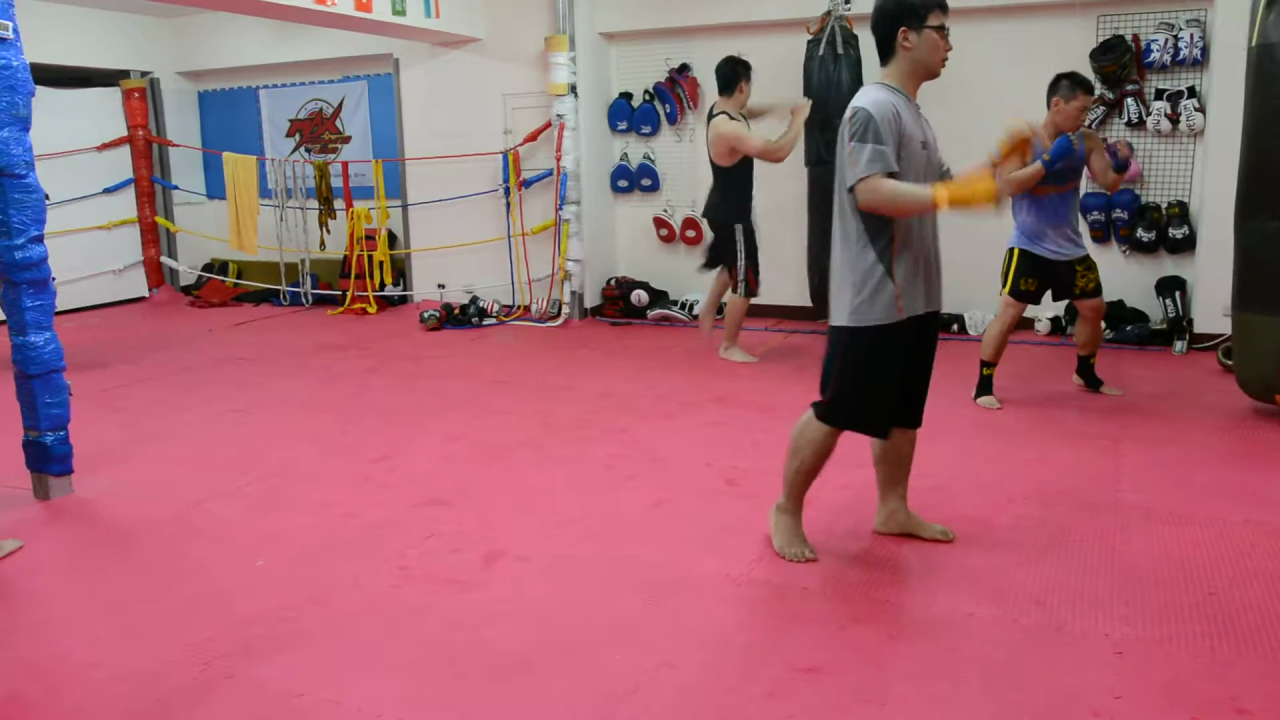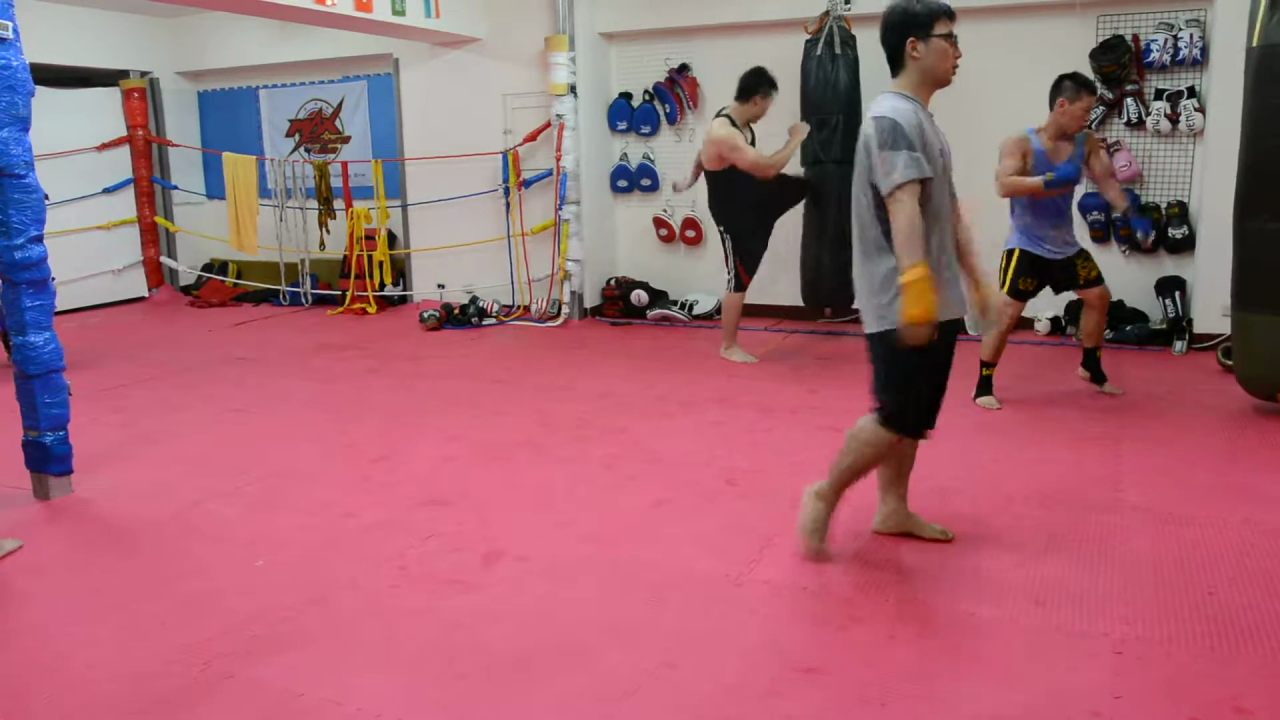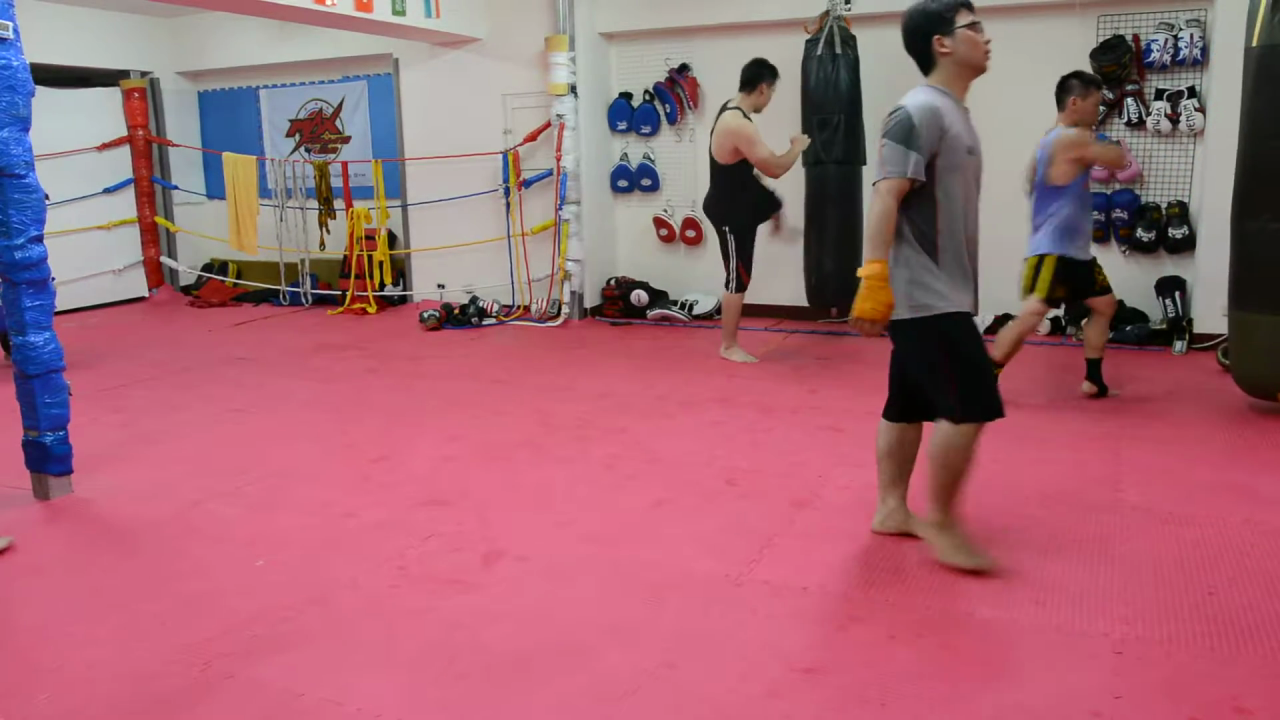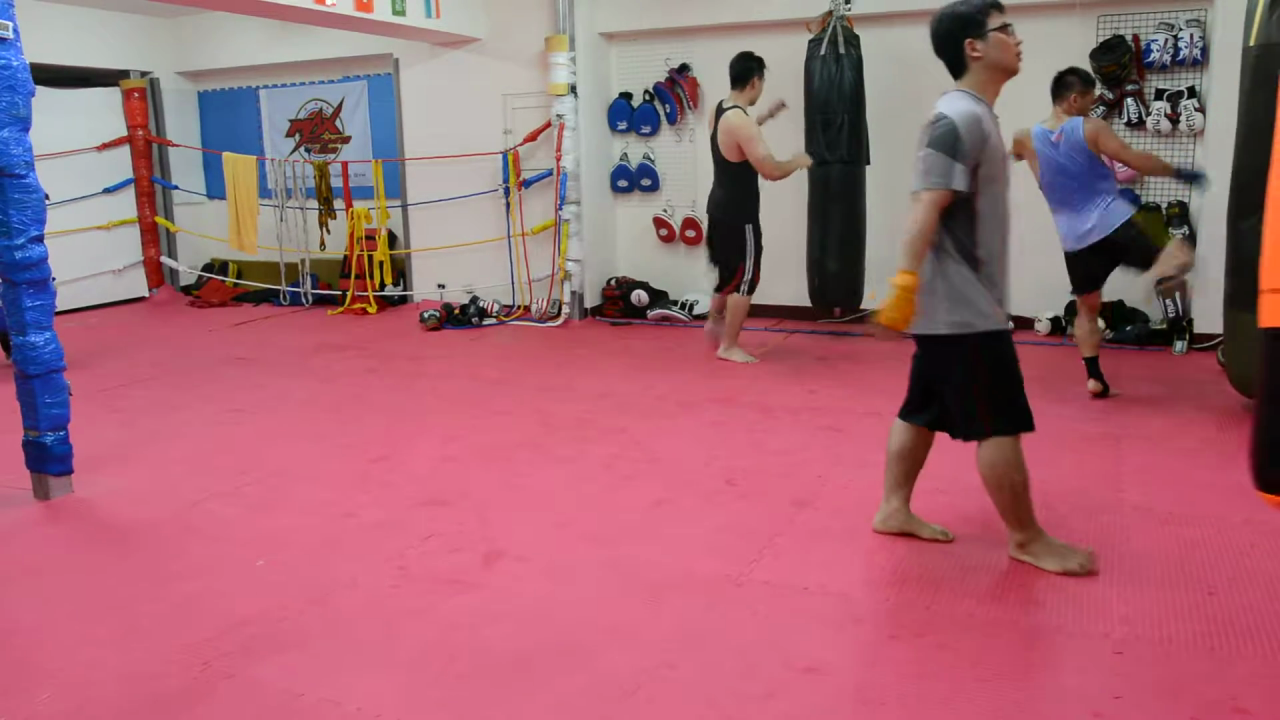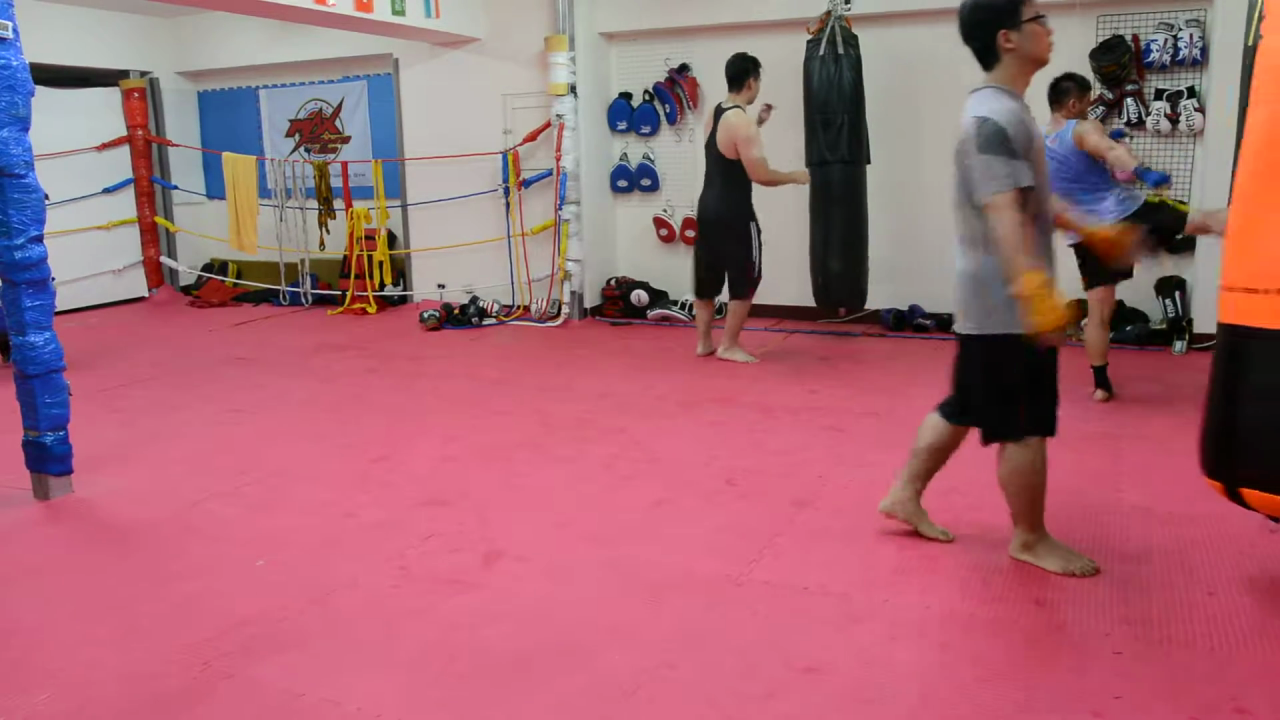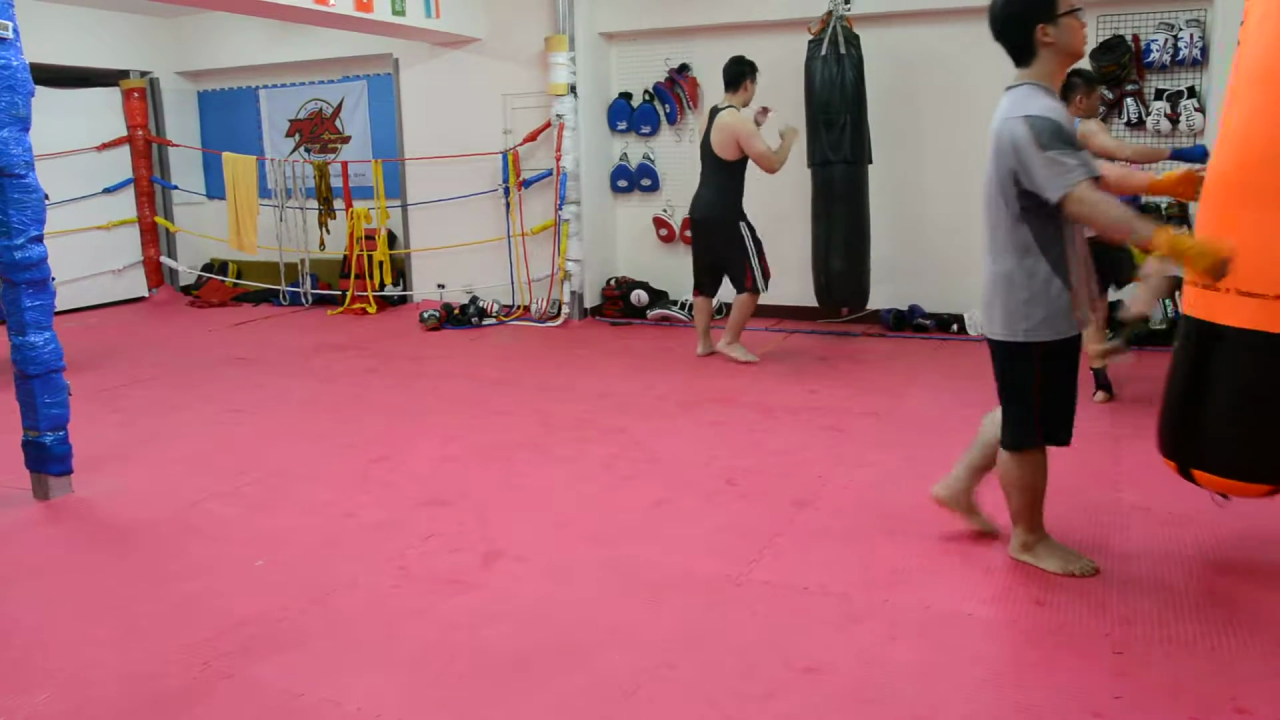
dt=0.2s
person 1, frame 1
left shoulder: (911, 112)
right shoulder: (872, 109)
left elbow: (938, 187)
right elbow: (871, 194)
left wrist: (994, 167)
right wrist: (955, 194)
left hip: (915, 296)
right hip: (872, 298)
left knee: (902, 412)
right knee: (839, 409)
left ankle: (893, 511)
right ankle: (787, 509)
person 1, frame 2
left shoulder: (923, 119)
right shoulder: (893, 117)
left elbow: (948, 210)
right elbow: (901, 204)
left wrist: (974, 275)
right wrist: (917, 285)
left hip: (932, 298)
right hip: (901, 298)
left knee: (907, 414)
right knee: (900, 418)
left ankle: (894, 510)
right ankle: (823, 495)
person 1, frame 3
left shoulder: (955, 112)
right shoulder: (917, 111)
right elbow: (886, 200)
right wrist: (874, 279)
left hip: (944, 291)
right hip: (924, 295)
left knee: (909, 404)
right knee: (969, 406)
left ankle: (892, 507)
right ankle: (943, 524)
person 1, frame 4
left shoulder: (978, 117)
right shoulder: (956, 119)
right elbow: (926, 211)
right wrist: (905, 287)
left hip: (966, 305)
right hip: (964, 307)
left knee: (924, 409)
right knee: (1000, 422)
left ankle: (895, 508)
right ankle: (1026, 538)
person 1, frame 5
left shoulder: (1005, 110)
right shoulder: (993, 118)
left elbow: (1032, 194)
right elbow: (1001, 212)
left wrist: (1092, 231)
right wrist: (1037, 291)
left hip: (994, 302)
right hip: (1007, 304)
left knee: (962, 409)
right knee: (1023, 426)
left ankle: (904, 498)
right ankle: (1031, 539)
person 1, frame 6
left shoulder: (1036, 106)
right shoulder: (1035, 116)
left elbow: (1088, 175)
right elbow: (1083, 202)
right wrist: (1174, 243)
left hip: (1039, 301)
right hip: (1031, 305)
left knee: (1026, 415)
right knee: (1032, 429)
left ankle: (960, 484)
right ankle: (1029, 538)
person 2, frame 1
left shoulder: (1087, 141)
left elbow: (1108, 182)
right elbow: (1008, 184)
left wrist: (1121, 165)
right wrist: (1049, 160)
left hip: (1070, 248)
right hip: (1029, 246)
left knee: (1094, 309)
right knee: (1008, 314)
left ankle: (1086, 374)
right ankle: (984, 387)
person 2, frame 2
left shoulder: (1086, 143)
right shoulder: (1019, 143)
left elbow: (1107, 182)
right elbow: (1004, 186)
left wrist: (1130, 214)
right wrist: (1049, 179)
left hip: (1065, 246)
right hip: (1027, 246)
left knee: (1098, 298)
right knee: (1007, 313)
left ankle: (1091, 368)
right ankle: (983, 387)
person 2, frame 3
left shoulder: (1053, 139)
right shoulder: (1074, 139)
left elbow: (1034, 184)
right elbow: (1119, 160)
right wrist: (1099, 147)
left hip: (1076, 251)
right hip: (1050, 250)
left knee: (1106, 306)
right knee: (1031, 316)
left ankle: (1093, 379)
person 2, frame 4
left shoulder: (1027, 137)
right shoulder: (1091, 127)
left elbow: (1015, 149)
right elbow: (1137, 161)
right wrist: (1180, 172)
left hip: (1076, 238)
right hip: (1113, 219)
left knee: (1088, 308)
right knee: (1179, 255)
left ankle: (1094, 377)
person 2, frame 5
right shoulder: (1083, 130)
right elbow: (1115, 152)
right wrist: (1144, 171)
left hip: (1084, 234)
right hip: (1123, 212)
left knee: (1098, 310)
right knee: (1205, 220)
left ankle: (1102, 384)
person 2, frame 6
right shoulder: (1087, 129)
right elbow: (1124, 152)
right wrist: (1178, 153)
left knee: (1095, 313)
right knee: (1157, 275)
left ankle: (1101, 382)
person 3, frame 1
left shoulder: (720, 109)
right shoulder: (728, 129)
left elbow: (750, 112)
right elbow: (776, 153)
left wrist: (775, 109)
right wrist: (798, 118)
left hip: (725, 206)
right hip: (729, 216)
left knee: (731, 265)
right knee: (744, 281)
left ankle: (708, 310)
right ankle: (729, 347)
person 3, frame 2
left shoulder: (736, 119)
right shoulder: (724, 134)
left elbow: (705, 155)
right elbow: (766, 167)
left wrist: (691, 180)
right wrist: (794, 139)
left hip: (751, 193)
right hip: (731, 211)
left knee: (794, 187)
right knee: (737, 279)
right ankle: (728, 347)
person 3, frame 3
left shoulder: (730, 111)
right shoulder: (739, 126)
right elbow: (774, 168)
right wrist: (797, 147)
left hip: (736, 196)
right hip: (728, 209)
left knee: (770, 203)
right knee: (736, 277)
right ankle: (729, 346)
person 3, frame 4
left shoulder: (720, 110)
right shoulder: (742, 122)
right elbow: (770, 170)
left wrist: (765, 116)
right wrist: (797, 162)
left hip: (719, 206)
right hip: (739, 213)
left knee: (728, 270)
right knee: (743, 279)
left ankle: (714, 325)
right ankle: (727, 345)
person 3, frame 5
left shoulder: (715, 114)
right shoulder: (741, 122)
right elbow: (759, 174)
left wrist: (756, 124)
right wrist: (793, 176)
left hip: (708, 209)
right hip: (735, 215)
left knee: (707, 280)
right knee: (745, 284)
left ankle: (704, 342)
right ankle: (728, 346)
person 3, frame 6
left shoulder: (712, 116)
right shoulder: (738, 121)
right elbow: (771, 164)
left wrist: (753, 125)
right wrist: (788, 139)
left hip: (701, 210)
right hip: (725, 215)
left knee: (706, 281)
right knee: (755, 279)
left ankle: (704, 342)
right ankle: (730, 342)
